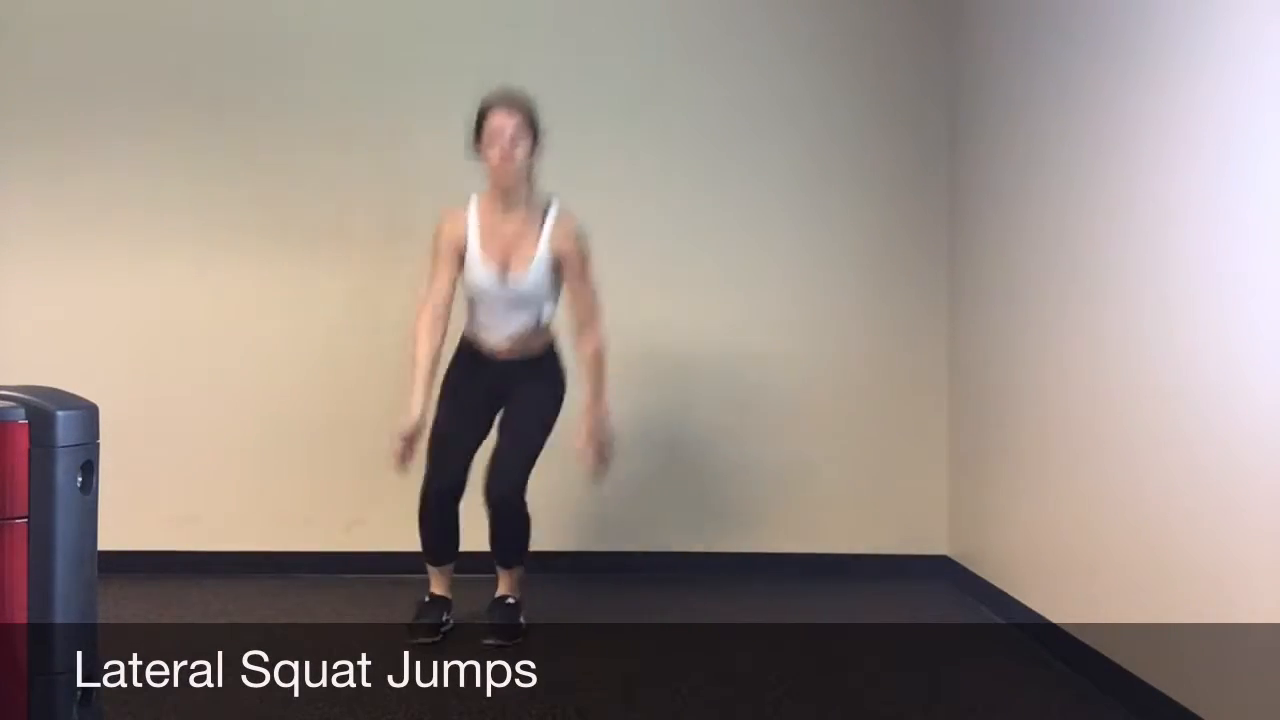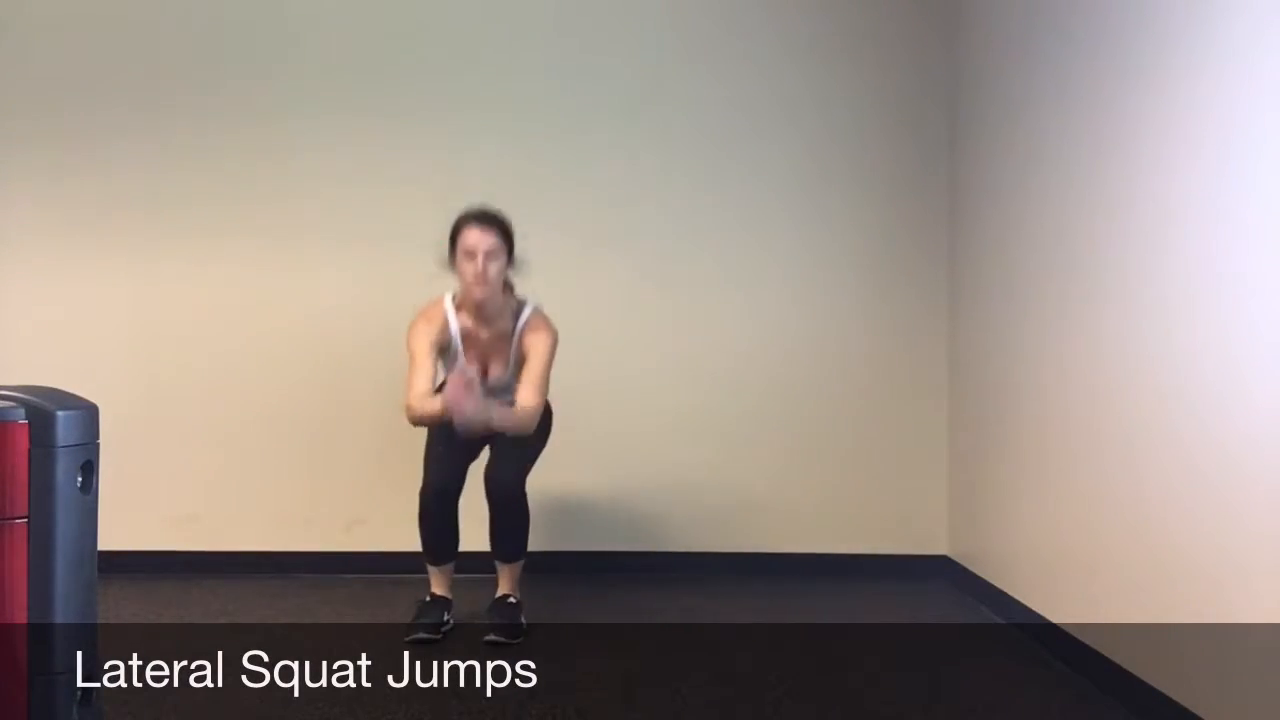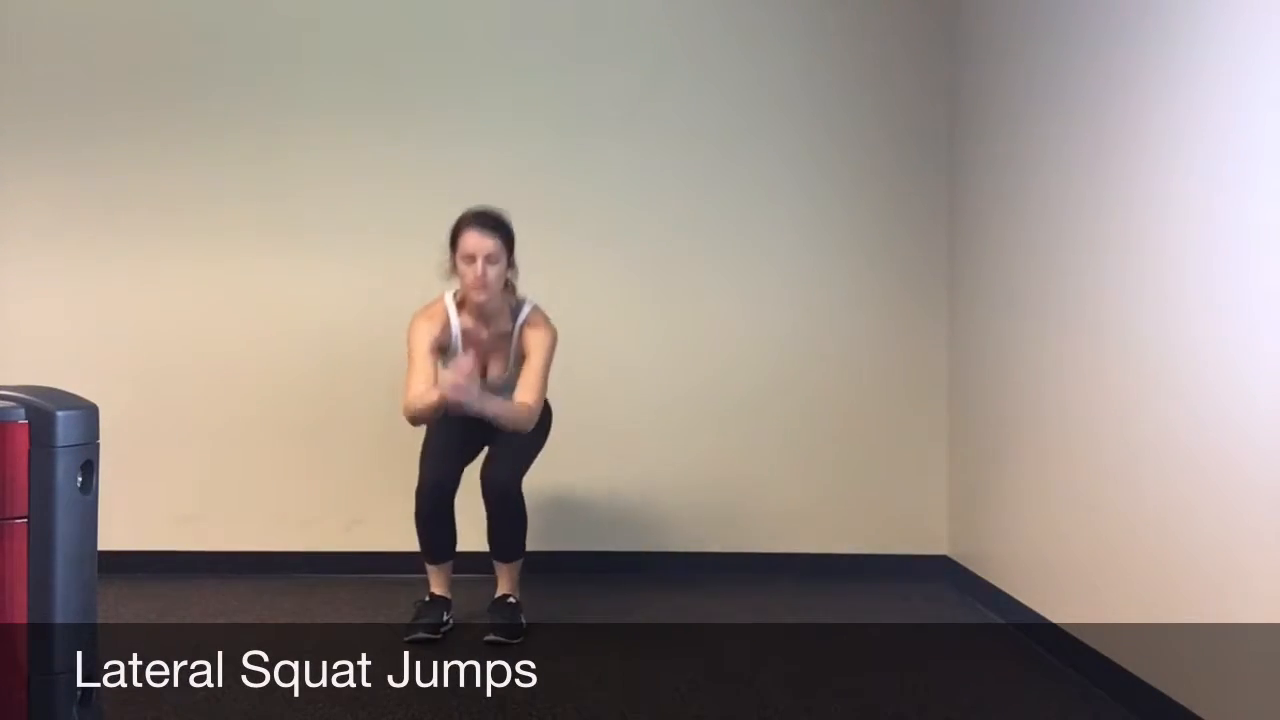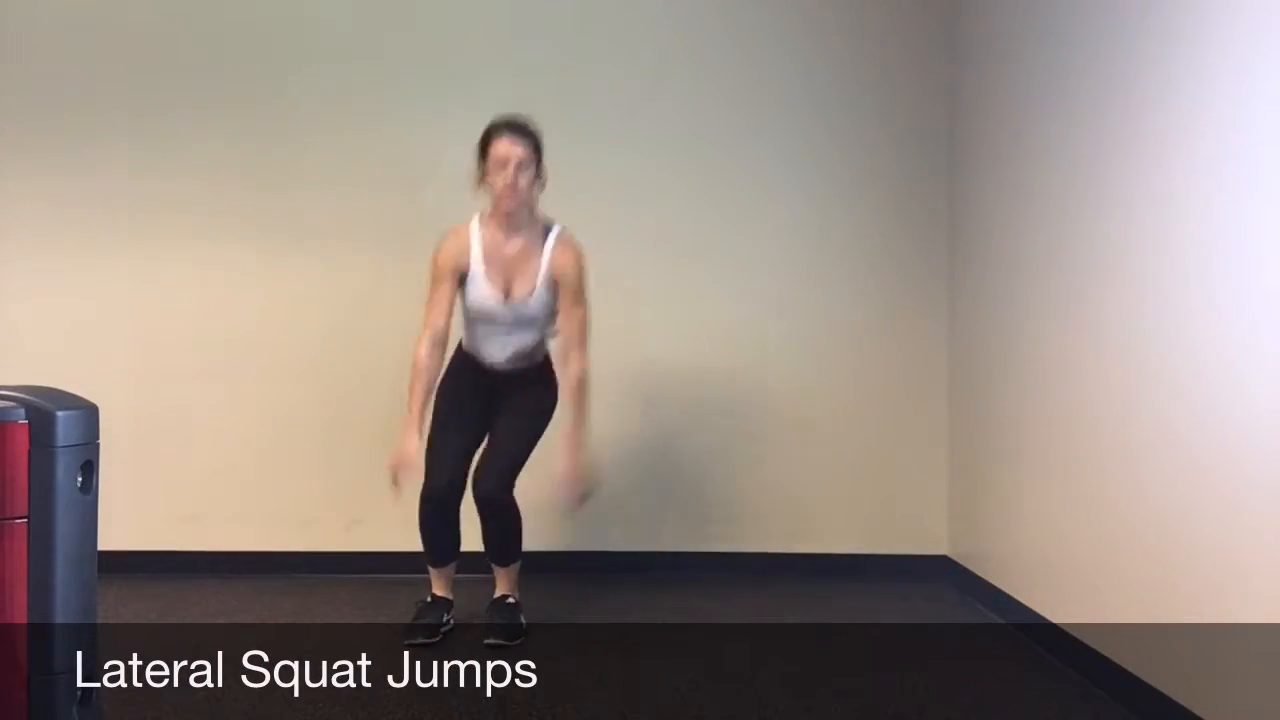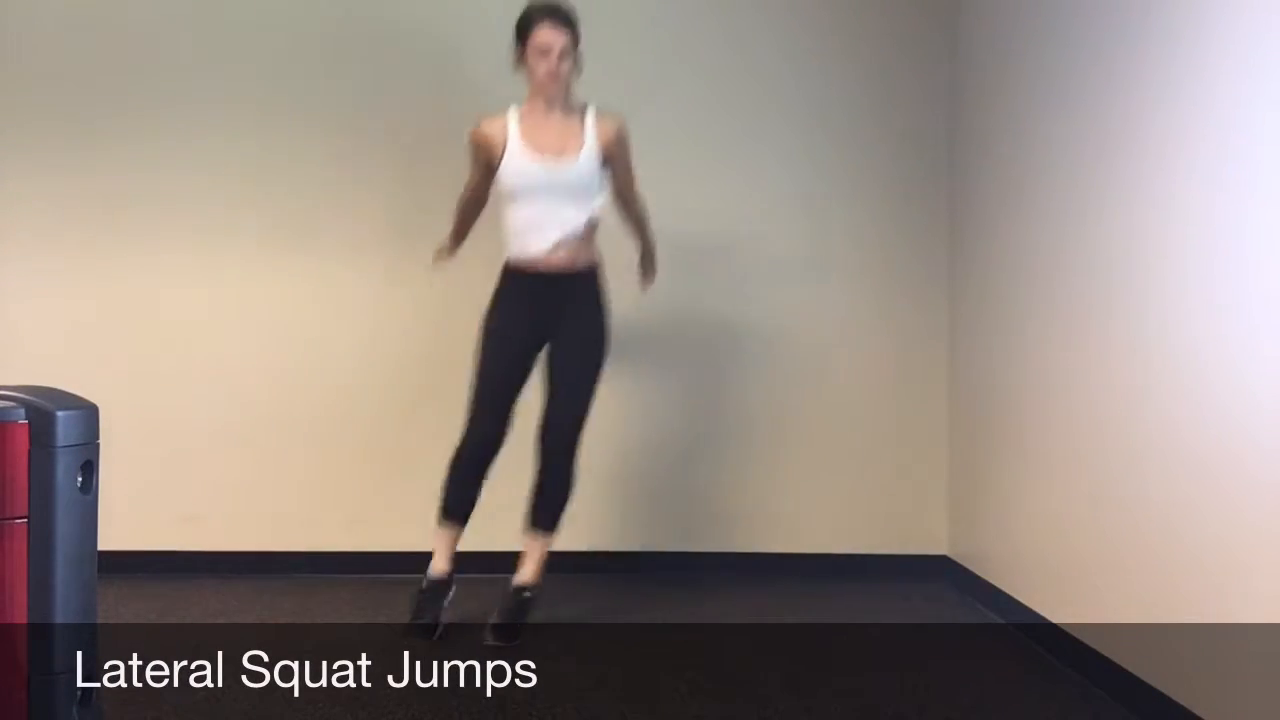
dt=0.2s
person 1, frame 1
left shoulder: (562, 233)
right shoulder: (458, 225)
left elbow: (588, 328)
right elbow: (432, 315)
left wrist: (595, 415)
right wrist: (417, 403)
left hip: (536, 374)
right hip: (473, 367)
left knee: (505, 487)
right knee: (441, 485)
left ankle: (509, 598)
right ankle: (438, 597)
person 1, frame 2
left shoulder: (536, 329)
right shoulder: (432, 321)
left elbow: (529, 415)
right elbow: (416, 406)
left wrist: (487, 412)
right wrist: (446, 403)
left hip: (516, 420)
right hip: (455, 416)
left knee: (502, 483)
right knee: (438, 486)
left ankle: (508, 596)
right ankle: (438, 596)
person 1, frame 3
left shoulder: (536, 327)
right shoulder: (432, 321)
left elbow: (526, 414)
right elbow: (414, 409)
left wrist: (481, 400)
right wrist: (443, 394)
left hip: (516, 416)
right hip: (458, 416)
left knee: (500, 481)
right knee: (432, 487)
left ankle: (507, 595)
right ankle: (438, 596)
person 1, frame 4
left shoulder: (562, 253)
right shoulder: (457, 245)
left elbow: (574, 356)
right elbow: (431, 339)
left wrist: (575, 446)
right wrist: (412, 428)
left hip: (529, 383)
right hip: (468, 377)
left knee: (490, 485)
right knee: (439, 487)
left ankle: (507, 596)
right ankle: (440, 596)
person 1, frame 5
left shoulder: (604, 131)
right shoulder: (495, 134)
left elbow: (628, 197)
right elbow: (473, 197)
left wrist: (647, 246)
right wrist: (452, 242)
left hip: (579, 302)
right hip: (516, 294)
left knee: (560, 439)
right knee: (483, 431)
left ankle: (528, 579)
right ankle: (440, 570)
